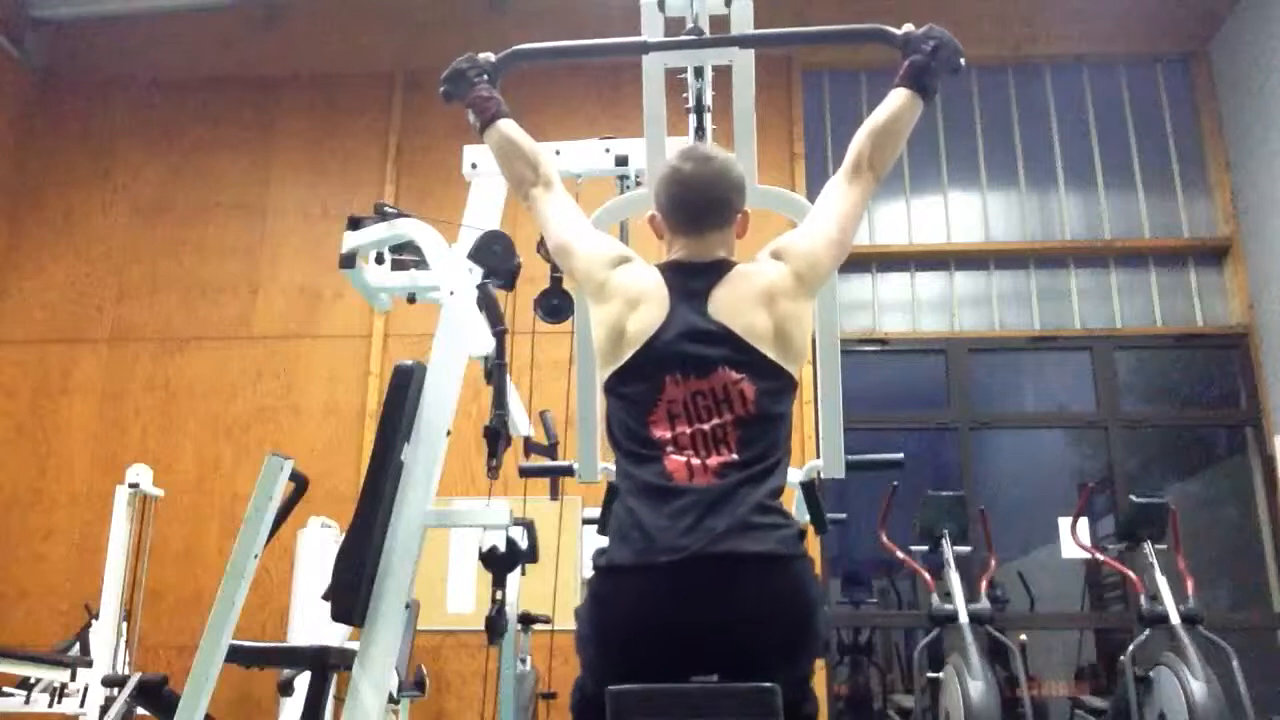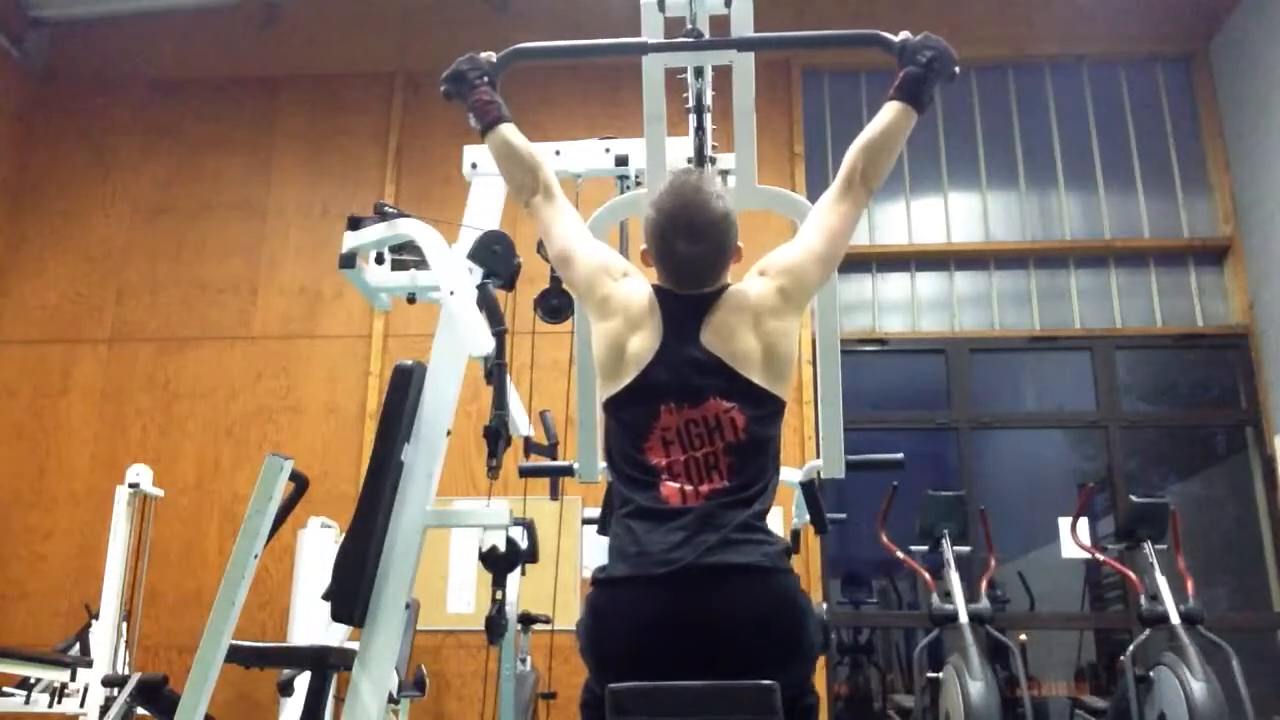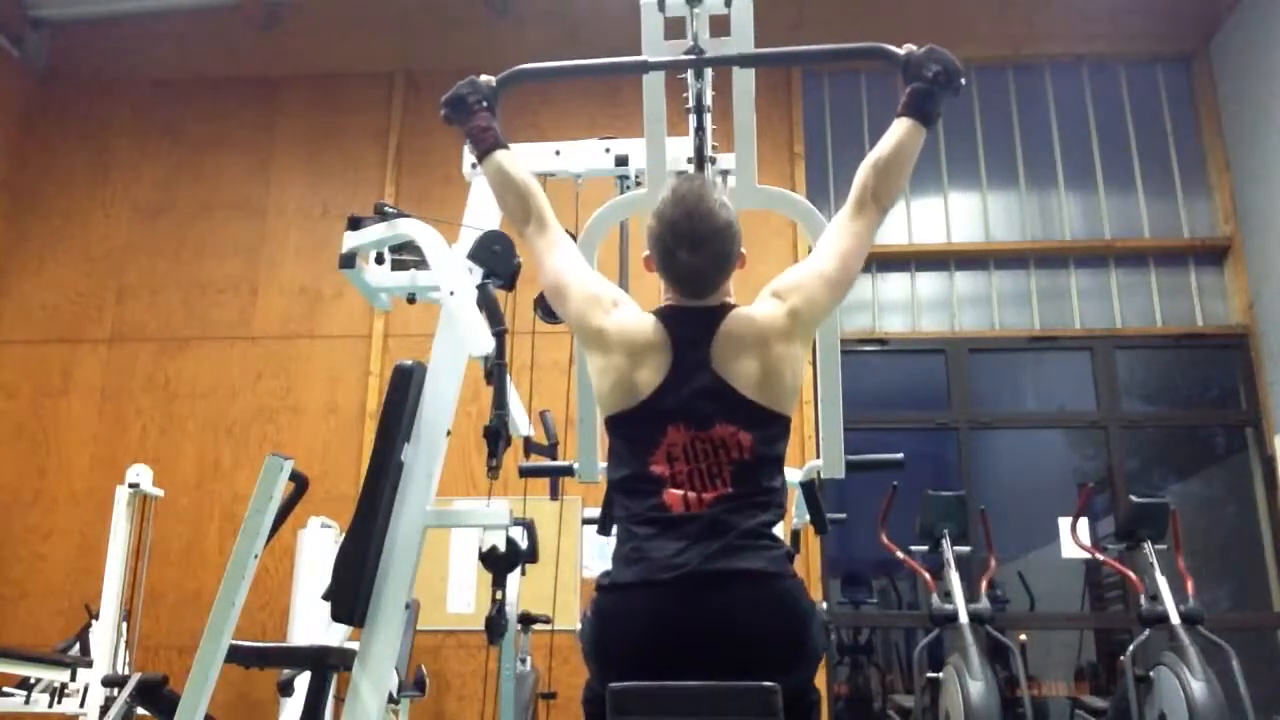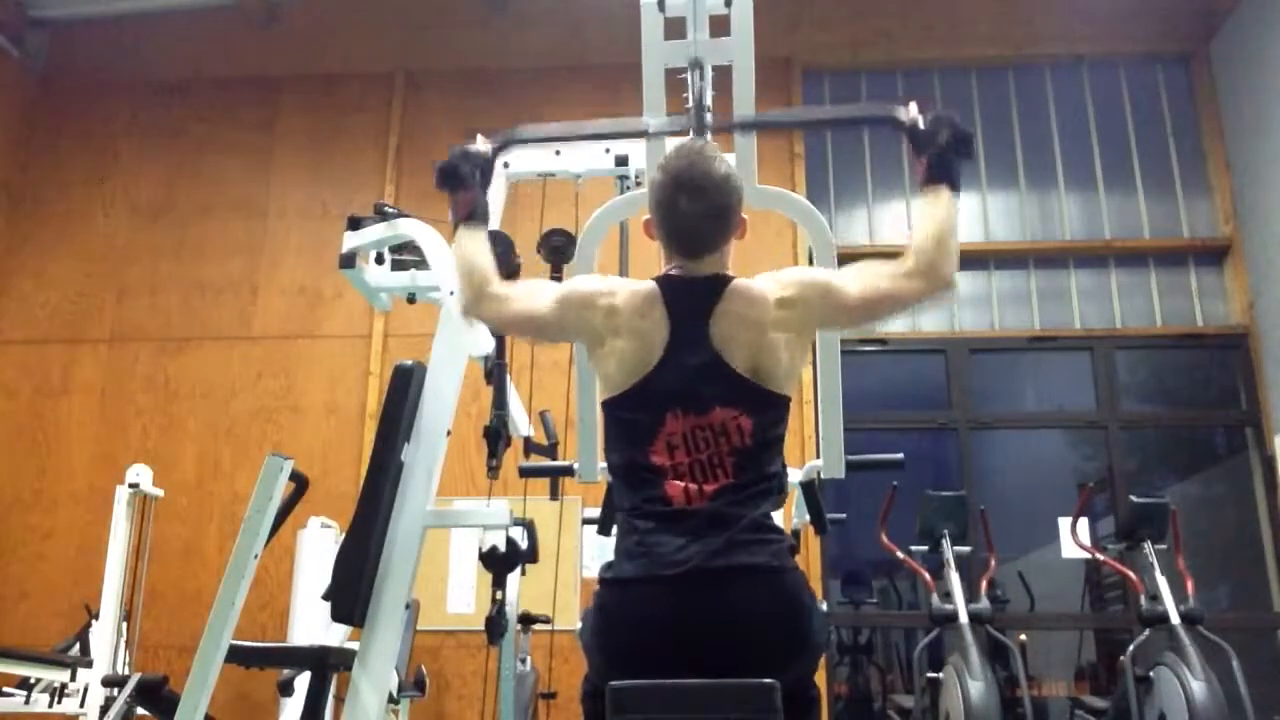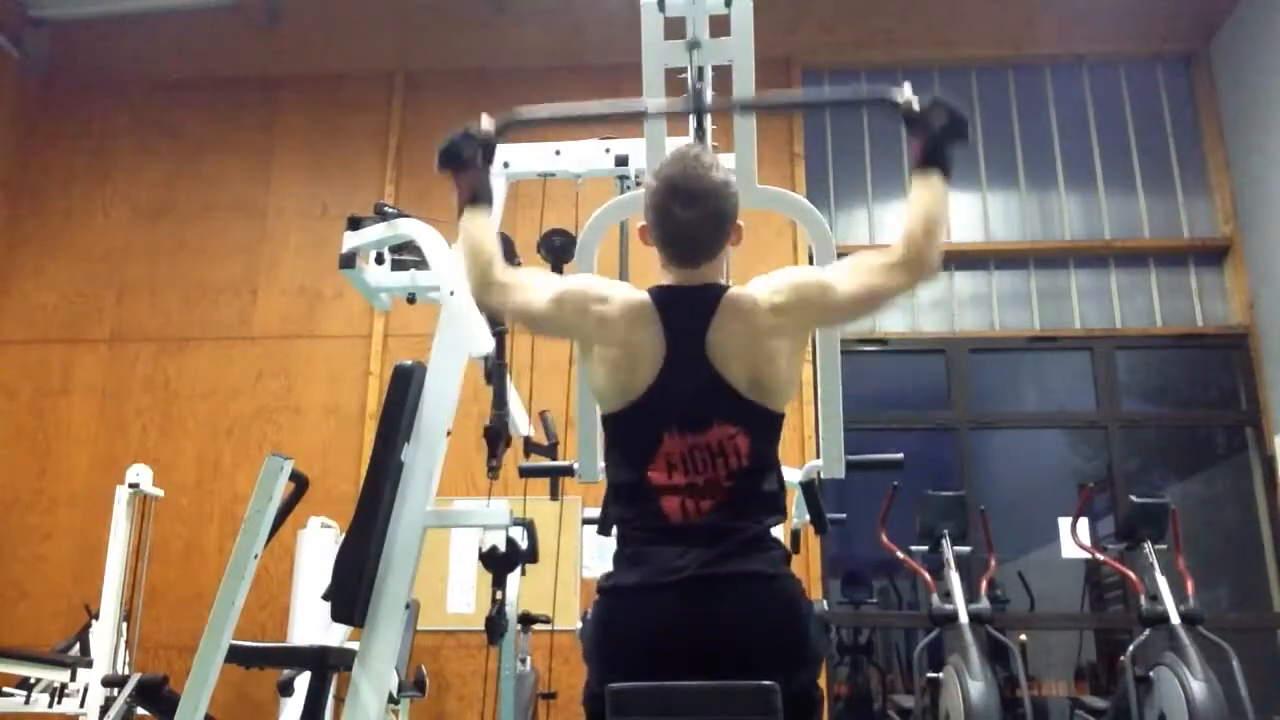
dt=1s
person 1, frame 1
left shoulder: (618, 286)
right shoulder: (781, 284)
left elbow: (539, 183)
right elbow: (860, 170)
left wrist: (484, 103)
right wrist: (917, 77)
left hip: (637, 590)
right hip: (766, 584)
person 1, frame 2
left shoulder: (618, 307)
right shoulder: (767, 305)
left elbow: (541, 193)
right elbow: (852, 185)
left wrist: (486, 106)
right wrist: (912, 87)
left hip: (632, 606)
right hip: (757, 602)
person 1, frame 3
left shoulder: (614, 333)
right shoulder: (777, 327)
left elbow: (537, 222)
right elbow: (865, 204)
left wrist: (482, 129)
right wrist: (919, 101)
left hip: (635, 613)
right hip: (762, 610)
person 1, frame 4
left shoulder: (608, 312)
right shoulder: (782, 308)
left elbow: (483, 298)
right elbow: (926, 273)
left wrist: (470, 202)
right wrist: (937, 170)
left hip: (638, 604)
right hip: (761, 599)
person 1, frame 5
left shoulder: (604, 318)
right shoulder: (778, 312)
left elbow: (492, 284)
right elbow: (911, 260)
left wrist: (473, 181)
right wrist: (930, 154)
left hip: (638, 615)
right hip: (759, 611)
